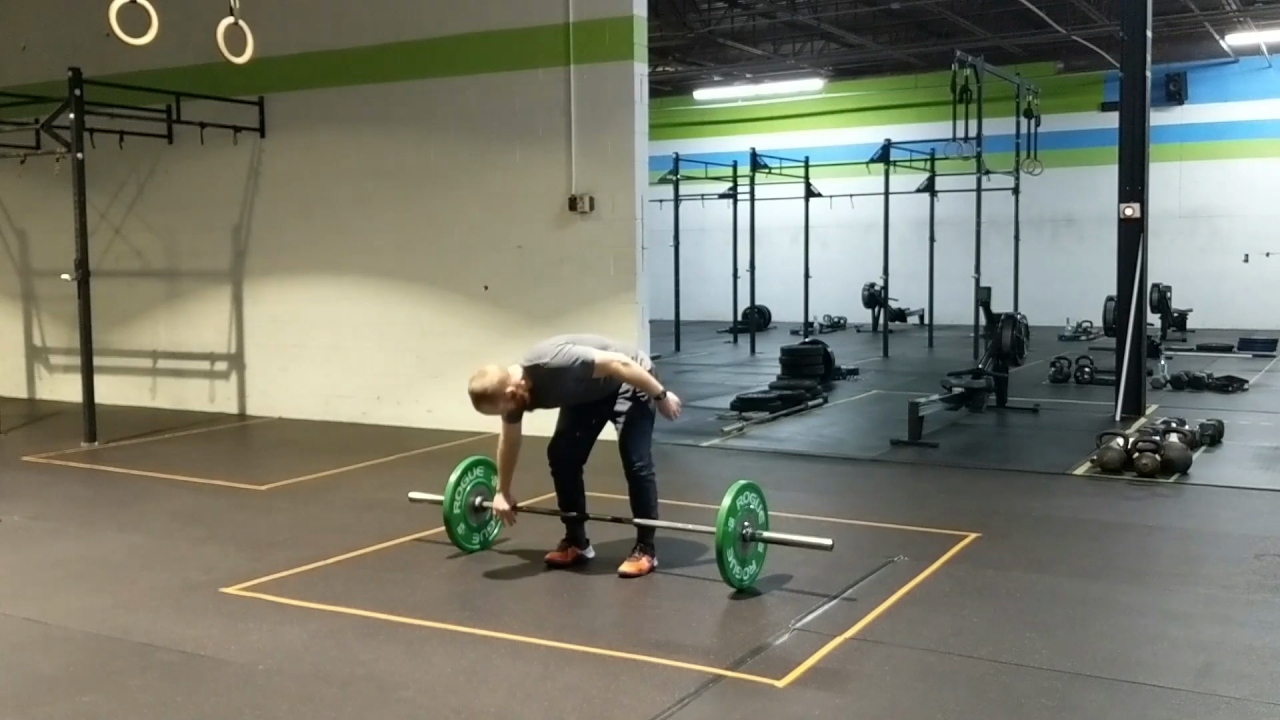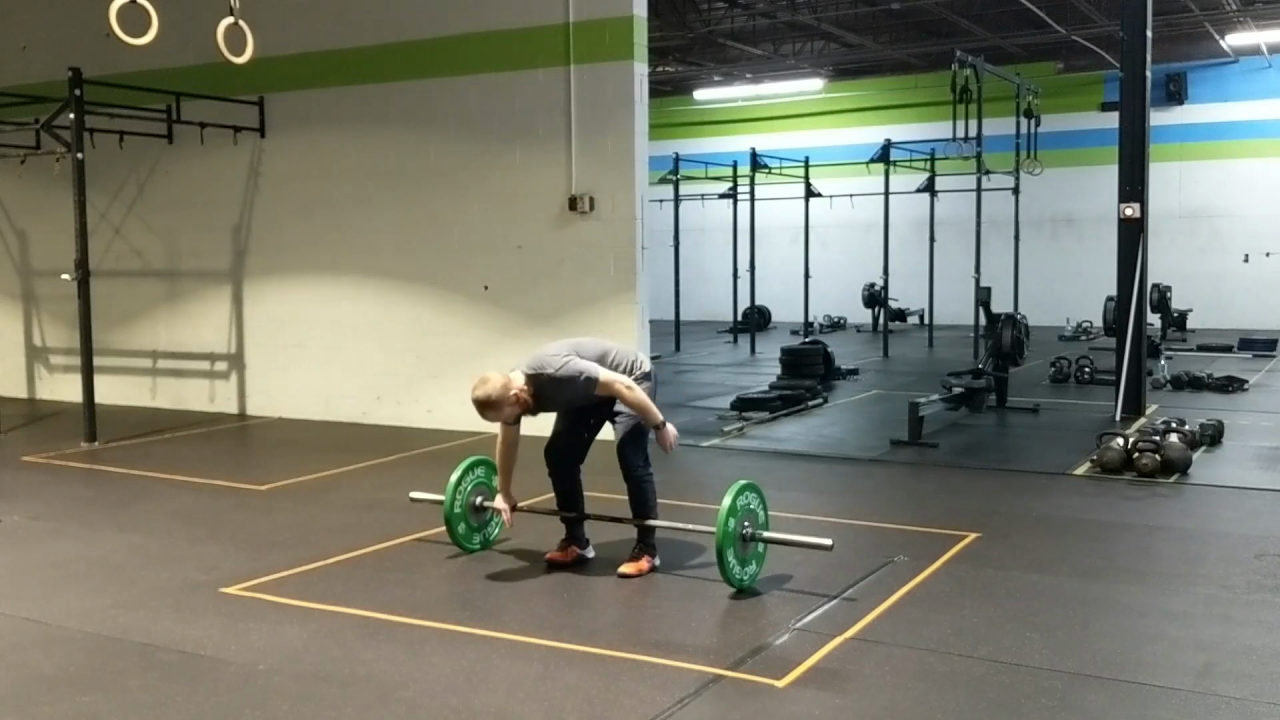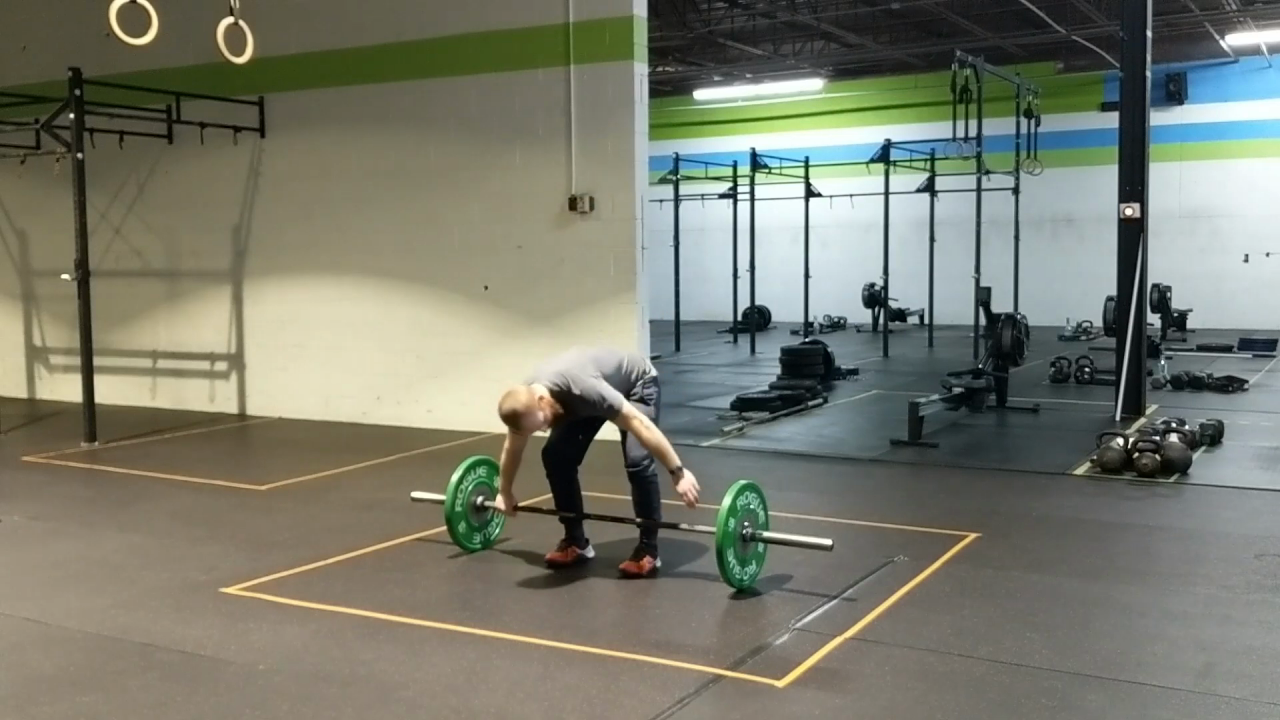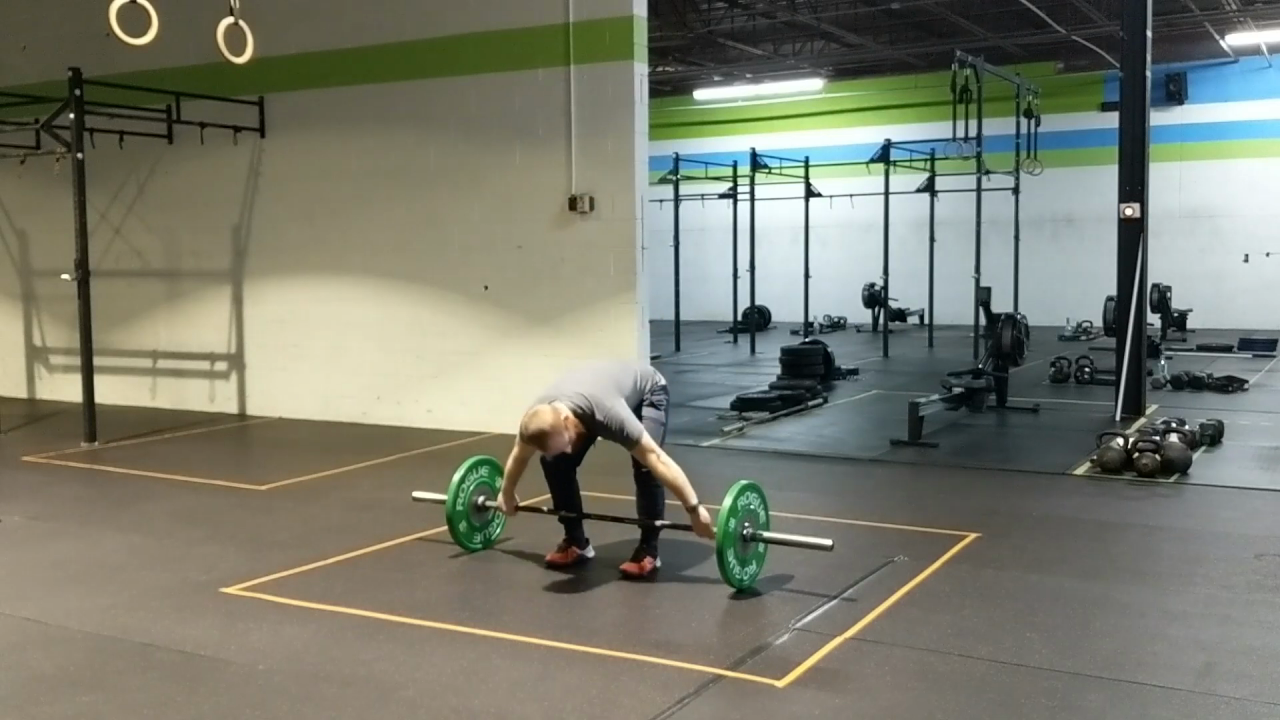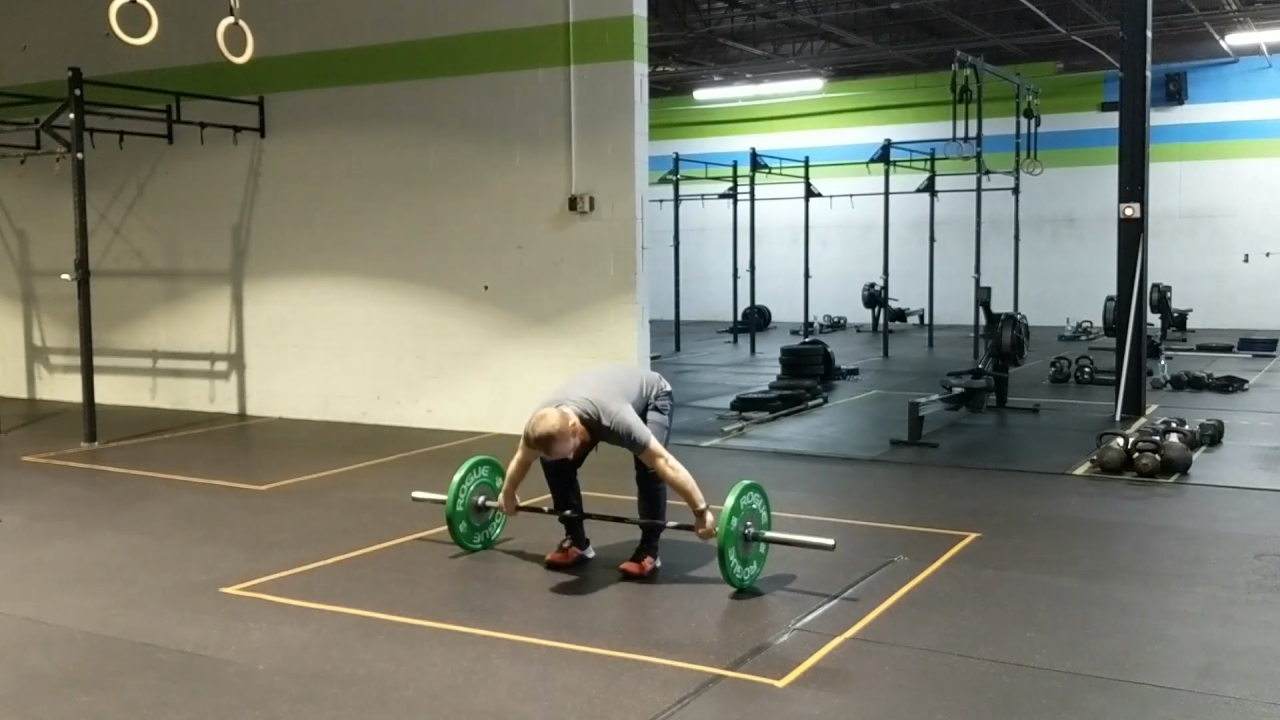
dt=0.3s
person 1, frame 1
left shoulder: (555, 363)
right shoulder: (512, 388)
left elbow: (619, 363)
right elbow: (509, 442)
left wrist: (661, 397)
right wrist: (503, 492)
left hip: (629, 383)
right hip: (588, 392)
left knee: (636, 461)
right knee: (560, 456)
left ankle: (645, 549)
right ankle: (577, 542)
person 1, frame 2
left shoulder: (556, 372)
right shoulder: (511, 392)
left elbow: (622, 386)
right elbow: (507, 442)
left wrist: (660, 426)
right wrist: (503, 492)
left hip: (632, 377)
right hip: (586, 393)
left knee: (632, 460)
right knee: (557, 455)
left ankle: (646, 549)
right ankle: (576, 542)
person 1, frame 3
left shoulder: (582, 388)
right shoulder: (524, 404)
left elbow: (639, 425)
right elbow: (513, 448)
left wrist: (679, 472)
right wrist: (505, 493)
left hip: (636, 381)
left knee: (637, 461)
right knee: (555, 457)
left ankle: (648, 550)
right ankle: (576, 542)
person 1, frame 4
left shoulder: (606, 412)
right shoulder: (540, 419)
left elbow: (657, 461)
right elbow: (520, 456)
left wrist: (695, 509)
right wrist: (507, 494)
left hip: (647, 390)
right hip: (598, 389)
left knee: (646, 466)
right knee: (553, 461)
left ankle: (648, 550)
right ankle: (576, 542)
person 1, frame 5
left shoulder: (614, 419)
right shoulder: (544, 423)
left elbow: (665, 464)
right elbow: (523, 459)
left wrist: (702, 512)
right wrist: (507, 495)
left hip: (652, 395)
right hip: (601, 397)
left knee: (649, 468)
right knee: (552, 462)
left ankle: (649, 550)
right ankle: (576, 542)
